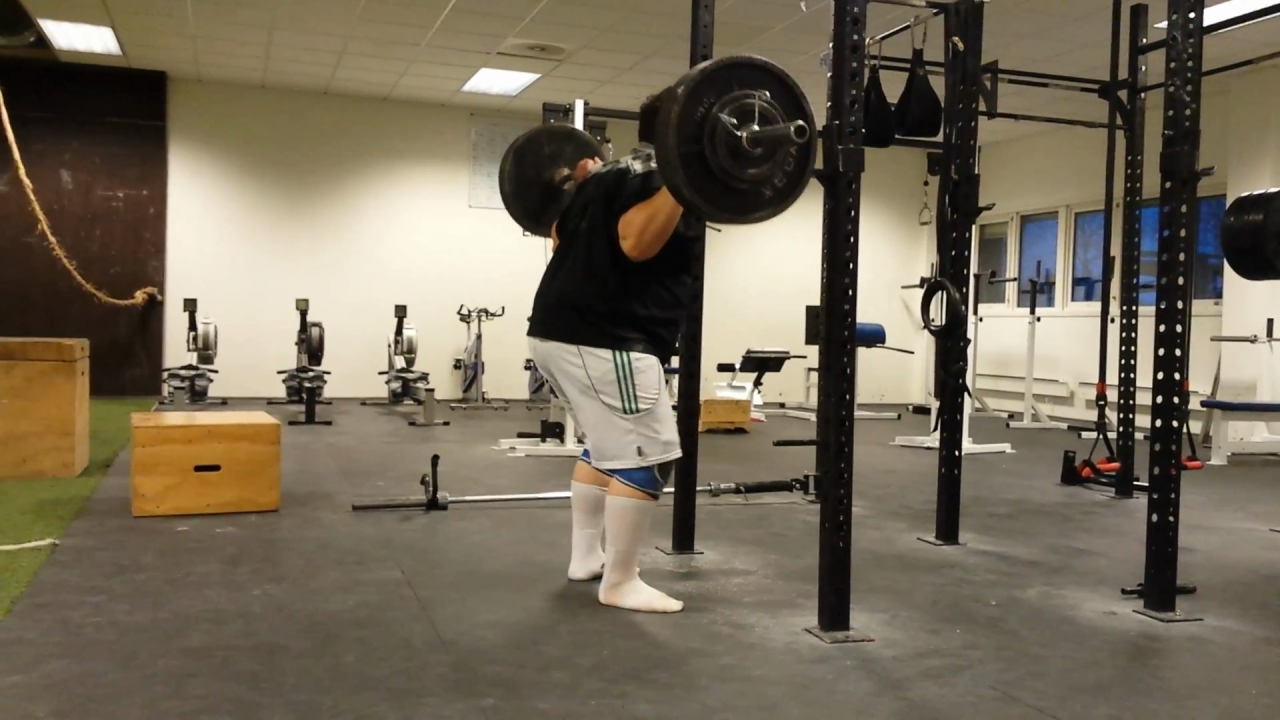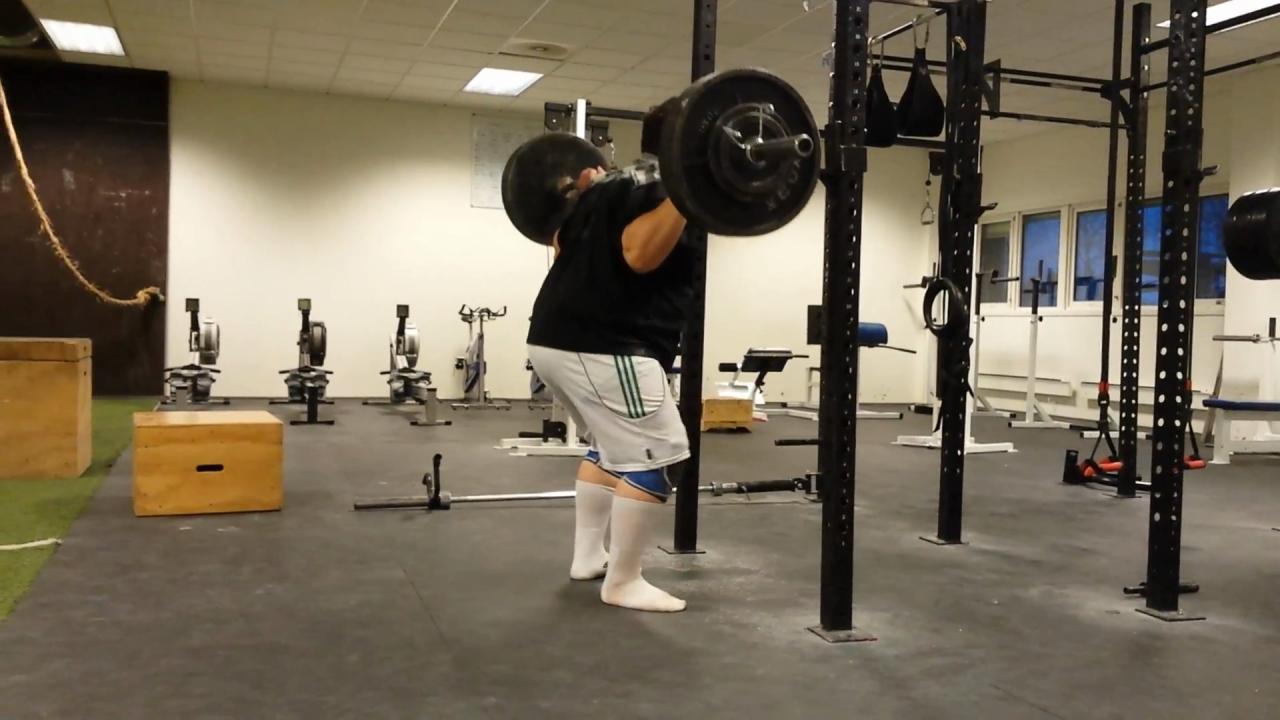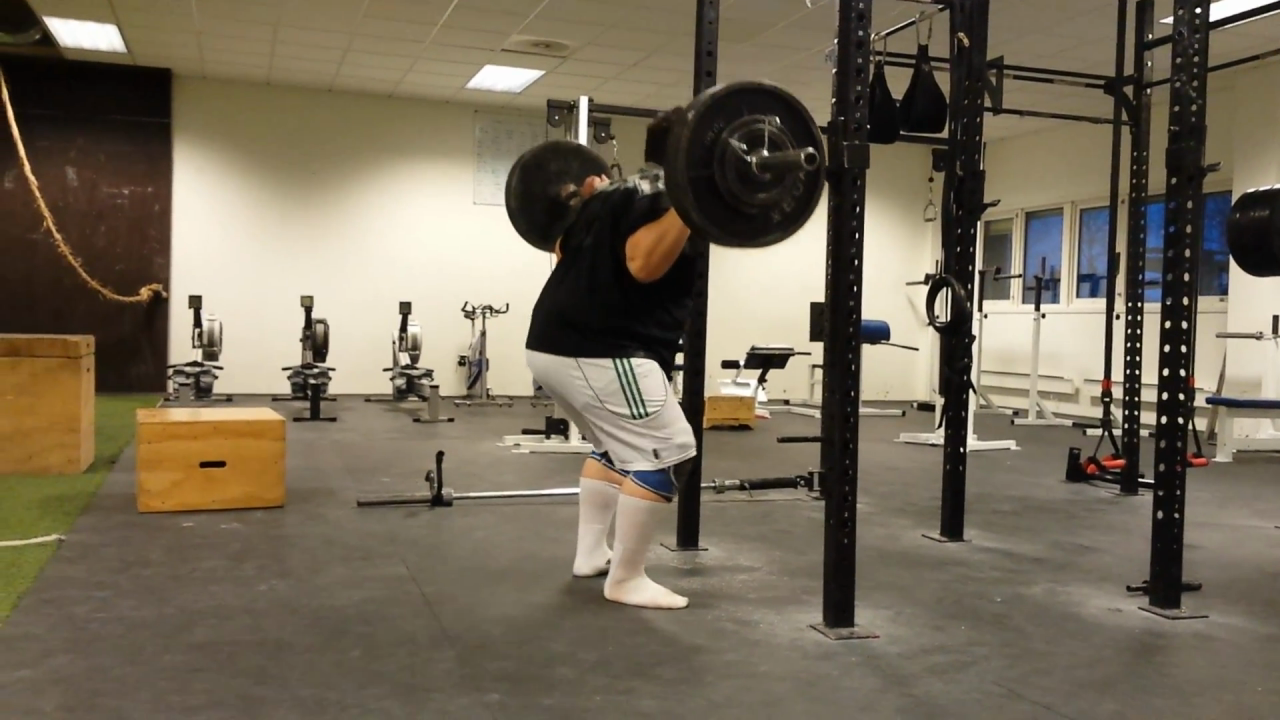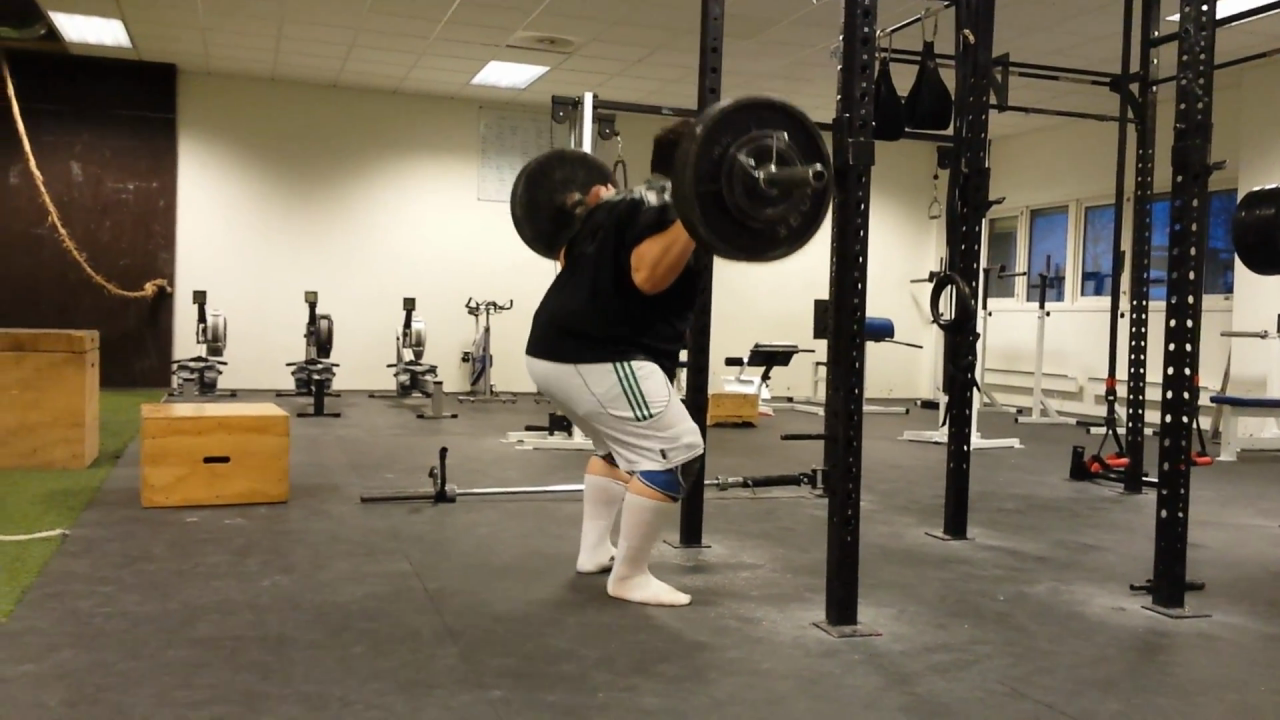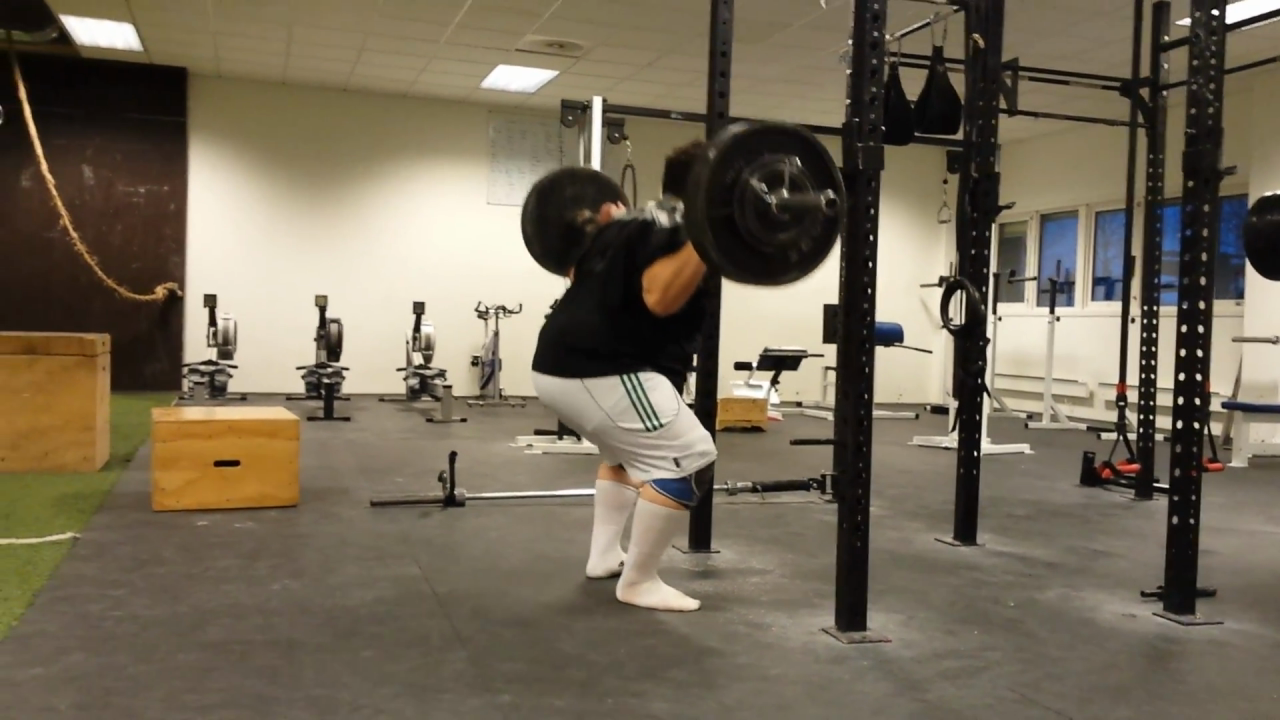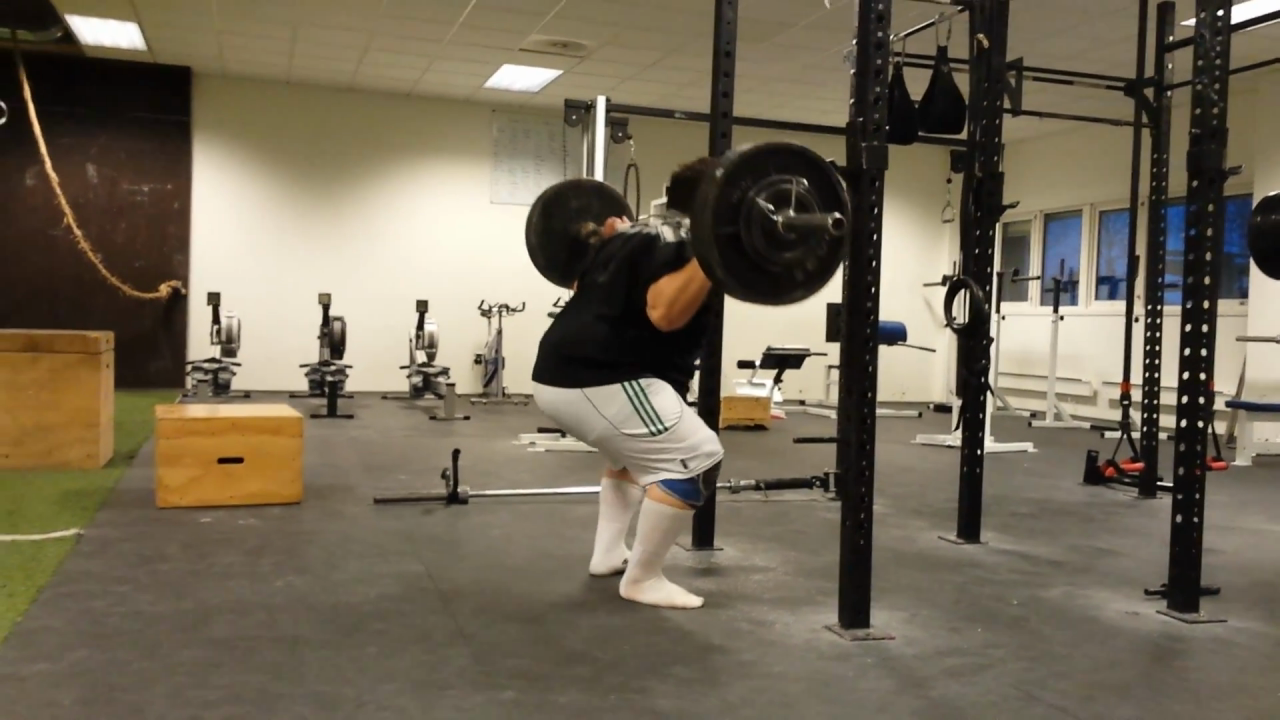
dt=0.1s
person 1, frame 1
left shoulder: (607, 178)
right shoulder: (652, 180)
left elbow: (560, 239)
right elbow: (636, 241)
left wrist: (580, 185)
left hip: (558, 333)
right hip: (604, 340)
left knee: (604, 451)
right knee: (646, 458)
left ankle: (586, 558)
right ankle: (620, 583)
person 1, frame 2
left shoulder: (609, 188)
right shoulder: (659, 191)
left elbow: (563, 248)
right elbow: (639, 253)
left wrist: (581, 196)
left hip: (554, 340)
right hip: (599, 345)
left knee: (609, 450)
right knee: (654, 456)
left ankle: (588, 557)
right ankle: (623, 582)
person 1, frame 3
left shoulder: (611, 196)
right shoulder: (661, 200)
left elbow: (564, 254)
right elbow: (643, 264)
left wrist: (585, 203)
left hip: (552, 345)
right hip: (598, 351)
left knee: (614, 448)
right knee: (663, 455)
left ankle: (591, 553)
right ankle: (626, 578)
person 1, frame 4
left shoulder: (615, 205)
right shoulder: (667, 211)
left elbow: (569, 261)
right elbow: (648, 276)
left wrist: (590, 211)
left hip: (550, 351)
right hip: (591, 356)
left knee: (620, 443)
right knee: (673, 452)
left ankle: (594, 550)
right ankle: (630, 576)
person 1, frame 5
left shoulder: (626, 224)
right shoulder: (677, 233)
left elbow: (579, 277)
right elbow: (660, 297)
left wrist: (599, 228)
left hip: (557, 366)
right hip: (598, 370)
left knee: (629, 452)
right knee: (686, 460)
left ankle: (604, 555)
right ankle: (639, 581)
person 1, frame 6
left shoulder: (632, 236)
right shoulder: (680, 248)
left elbow: (584, 290)
right elbow: (664, 312)
left wrist: (604, 242)
left hip: (555, 376)
right hip: (591, 380)
left knee: (637, 449)
right knee: (694, 459)
left ankle: (608, 553)
right ankle: (642, 578)
